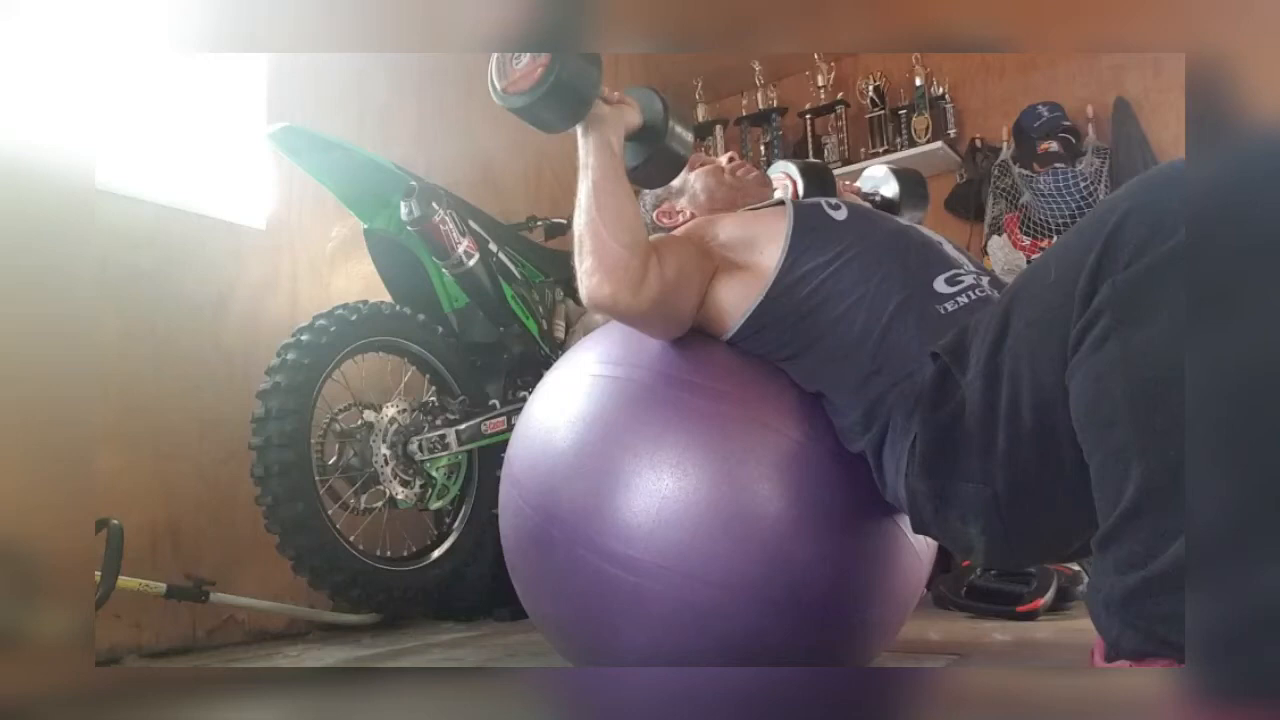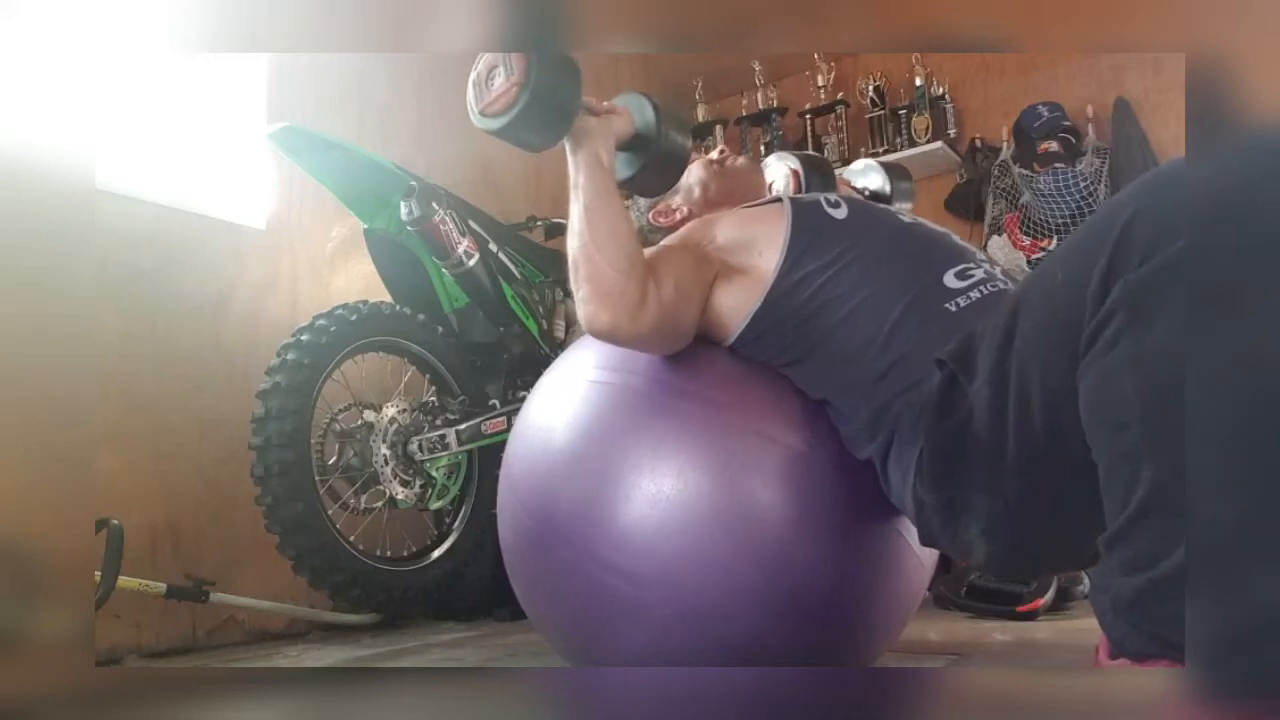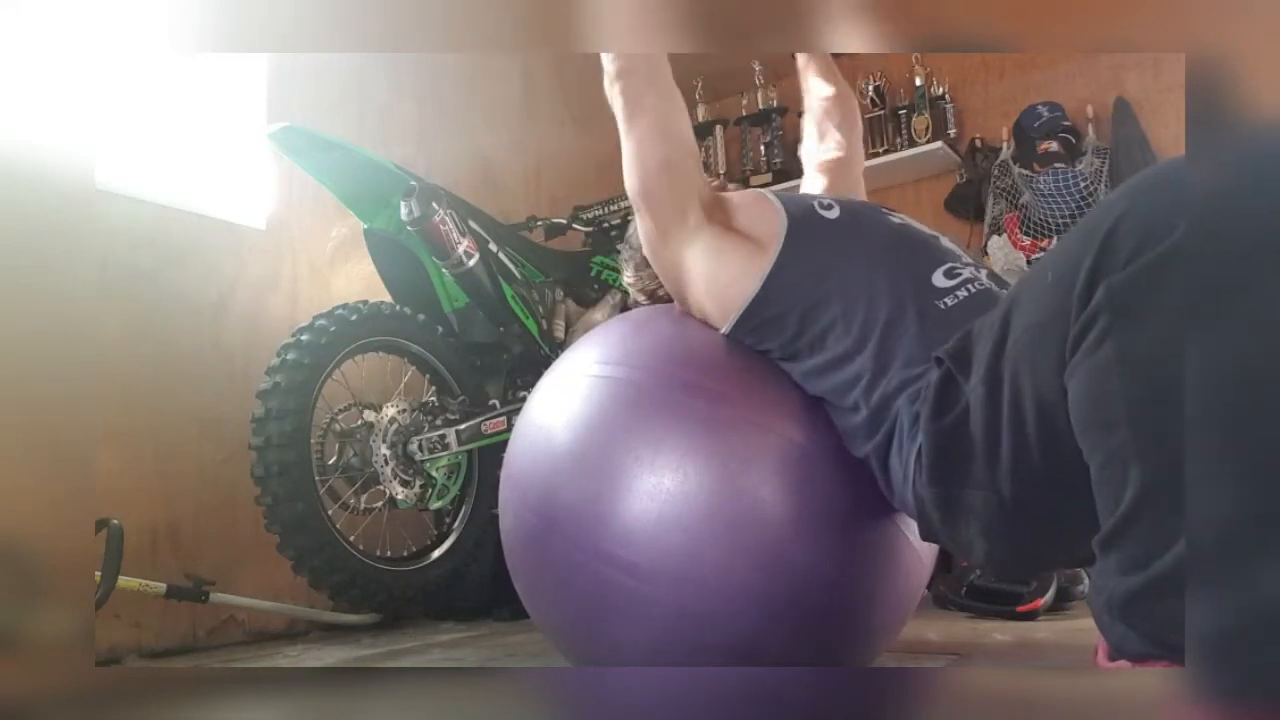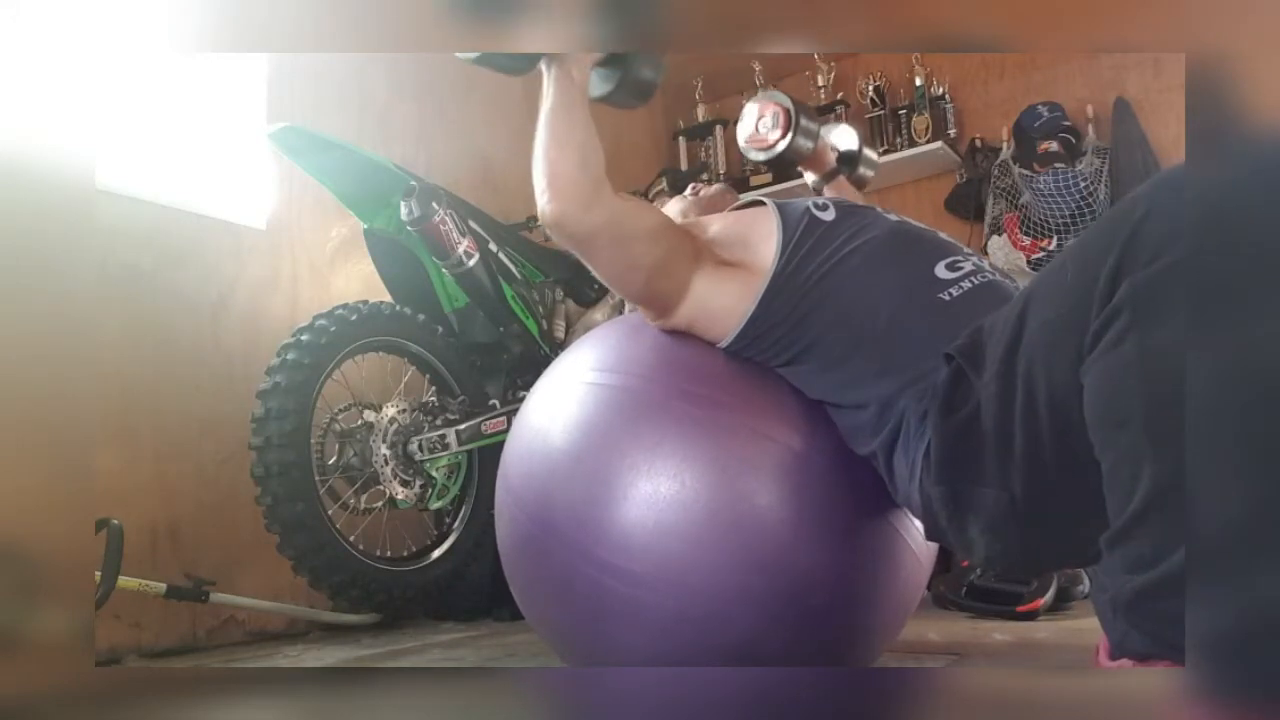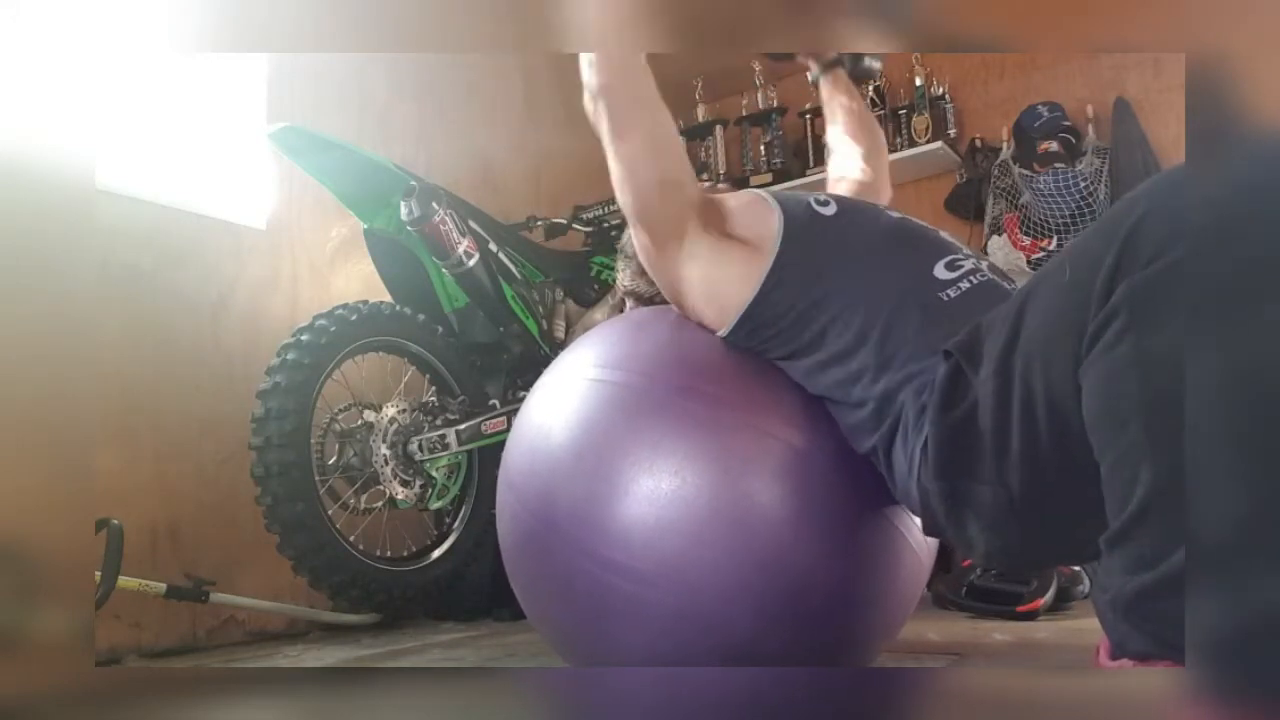
dt=1s
person 1, frame 1
left shoulder: (797, 237)
right shoulder: (705, 246)
right elbow: (615, 285)
left wrist: (858, 215)
right wrist: (601, 137)
right hip: (965, 429)
right knee: (1162, 216)
person 1, frame 2
left shoulder: (793, 233)
right shoulder: (700, 249)
right elbow: (615, 310)
left wrist: (851, 208)
right wrist: (590, 150)
right hip: (972, 423)
person 1, frame 3
right shoulder: (691, 240)
left elbow: (833, 131)
right elbow: (633, 83)
left wrist: (808, 53)
right hip: (964, 431)
right knee: (1169, 209)
right ankle: (1153, 643)
person 1, frame 4
left shoulder: (779, 225)
right shoulder: (683, 265)
right elbow: (572, 207)
left wrist: (821, 171)
right wrist: (567, 71)
right hip: (969, 424)
right knee: (1175, 215)
right ankle: (1151, 646)
person 1, frame 5
left shoulder: (793, 231)
right shoulder: (691, 248)
left elbow: (863, 160)
right elbow: (615, 104)
left wrist: (827, 70)
right hip: (970, 426)
right ankle: (1151, 644)
